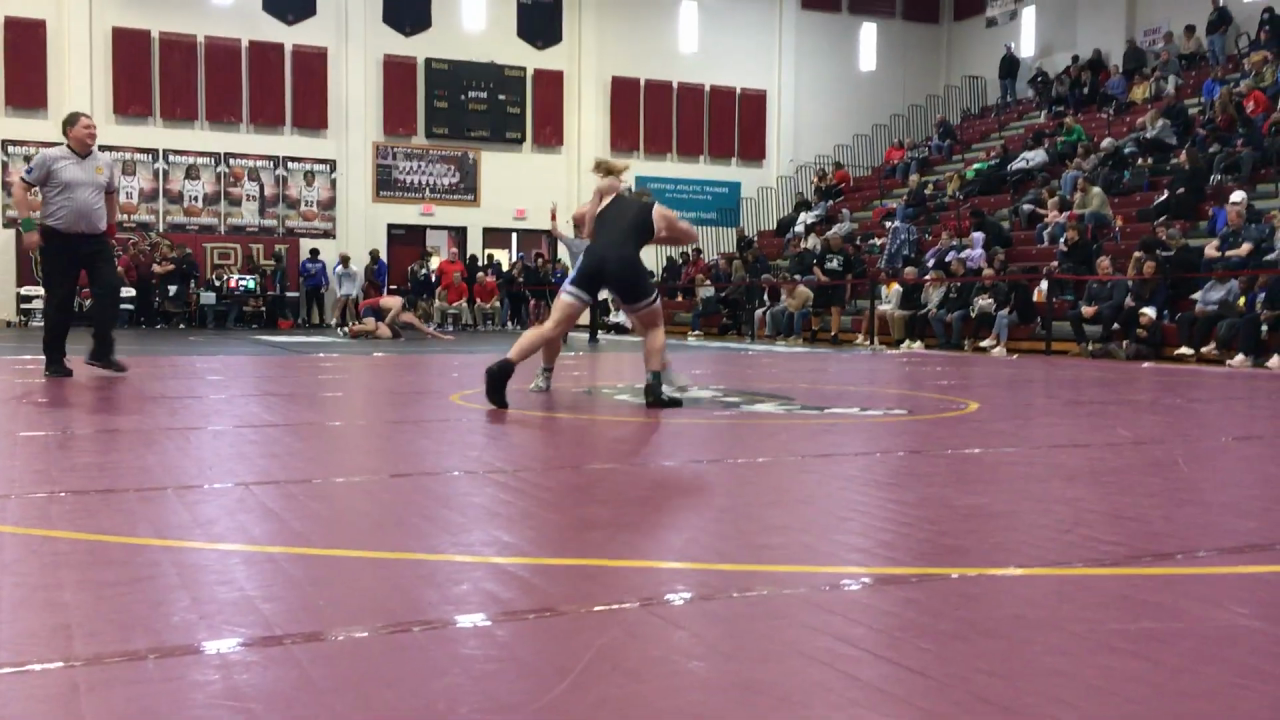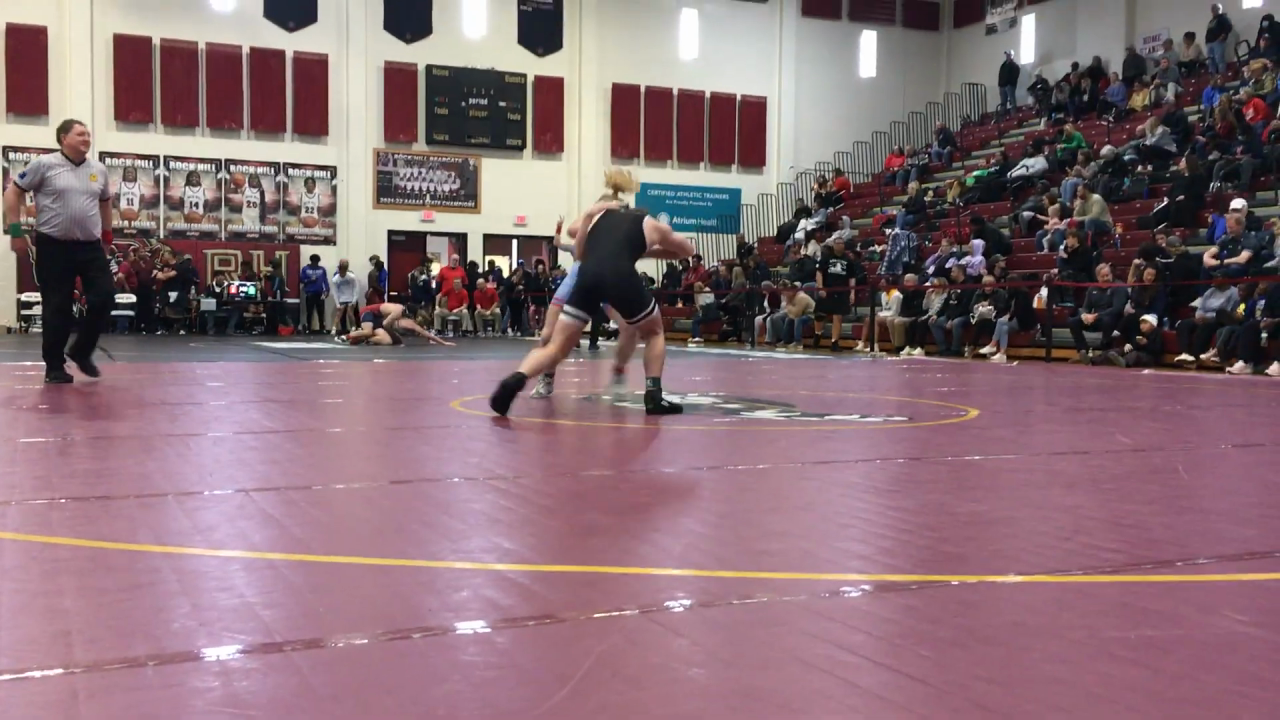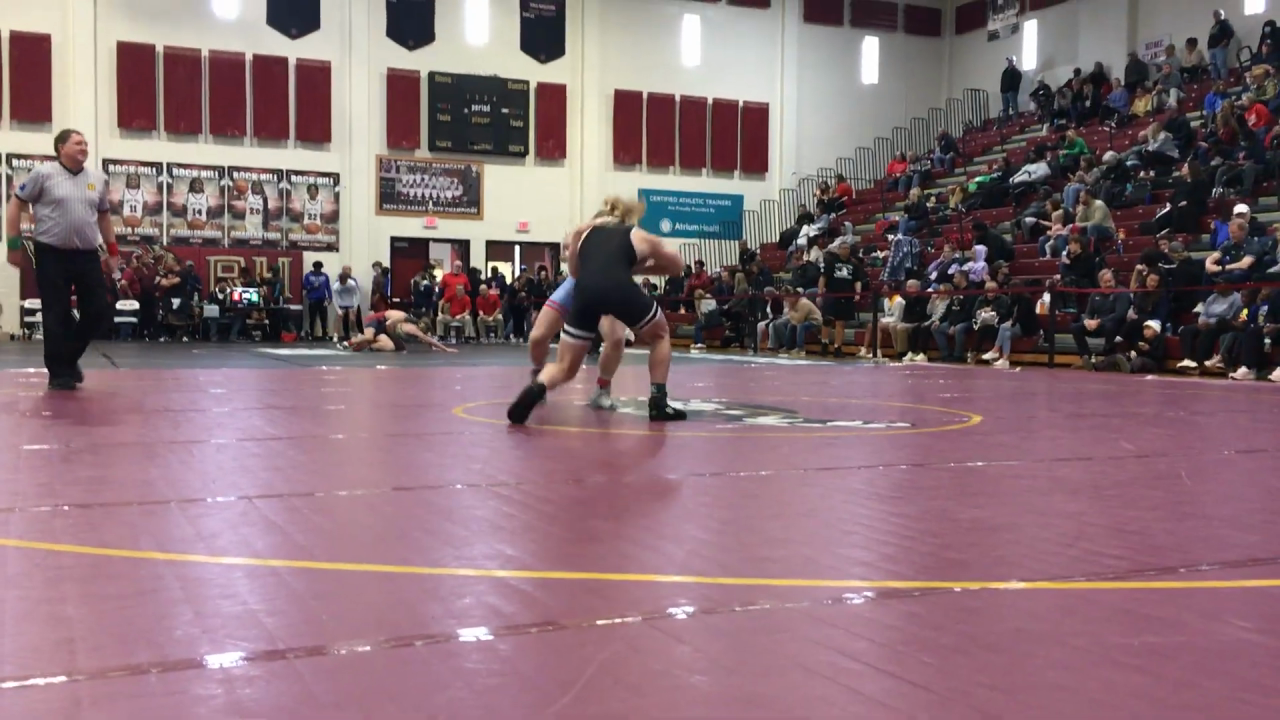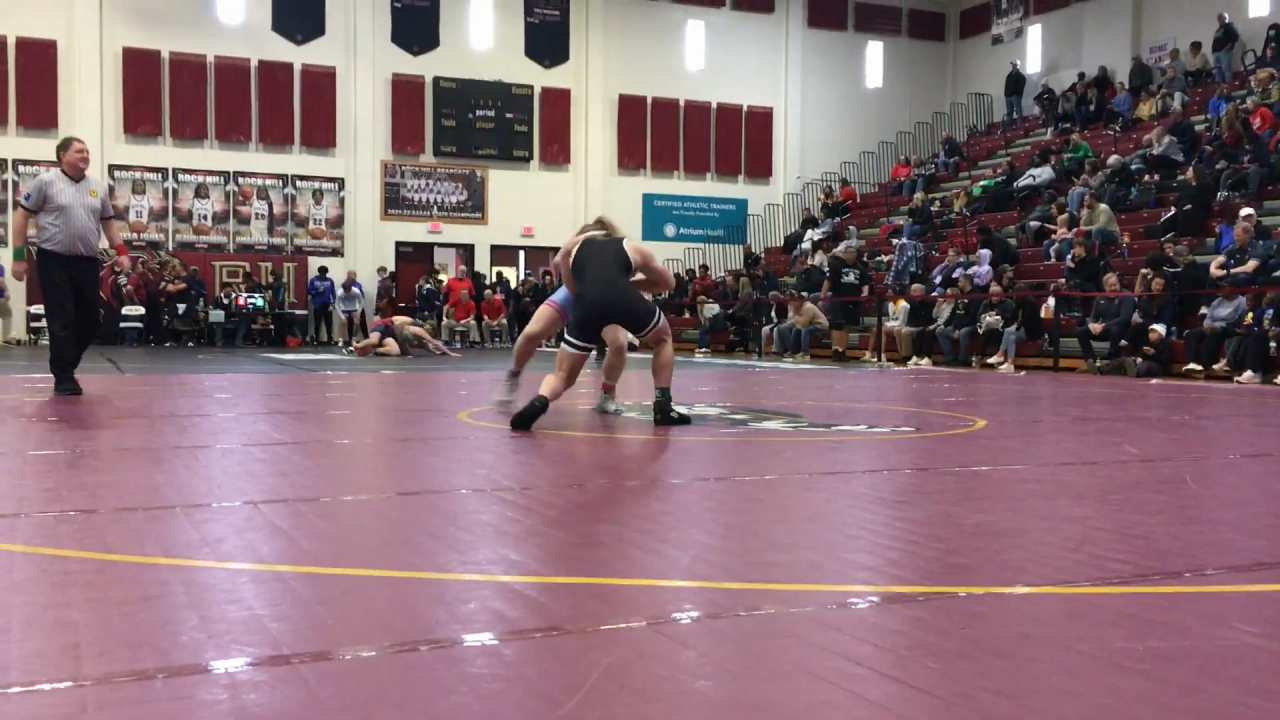
dt=0.1s
person 1, frame 1
left shoulder: (105, 162)
right shoulder: (49, 157)
left elbow: (111, 196)
right elbow: (20, 189)
left wrist: (110, 232)
right wrist: (28, 227)
left hip: (95, 239)
right hip: (56, 239)
left knee: (109, 291)
right knee: (60, 302)
left ankle: (102, 352)
right ankle: (54, 360)
person 1, frame 2
left shoulder: (99, 170)
right shoulder: (44, 164)
left elbow: (105, 204)
left wrist: (106, 238)
left hip: (89, 247)
right hip: (53, 246)
left knee: (103, 299)
right knee: (57, 308)
left ankle: (81, 353)
right ankle: (55, 366)
person 1, frame 3
left shoulder: (98, 179)
right shoulder: (43, 174)
left elbow: (104, 216)
right elbow: (16, 205)
left wrist: (113, 252)
right wrist: (15, 245)
left hip: (87, 255)
right hip: (52, 255)
left knee: (99, 310)
right knee: (58, 316)
left ankle: (70, 358)
right ankle: (58, 373)
person 1, frame 4
left shoulder: (98, 187)
right shoulder: (45, 182)
left elbow: (108, 221)
right elbow: (21, 216)
left wrist: (121, 252)
right wrist: (19, 256)
left hip: (88, 263)
right hip: (54, 261)
left knee: (89, 322)
right knee: (62, 322)
left ankle: (66, 369)
right ankle: (63, 379)
person 2, frame 1
left shoulder: (605, 198)
right shoulder: (657, 212)
right elbow: (691, 236)
left hip: (594, 260)
right hip: (624, 264)
left knee: (553, 327)
right knee: (654, 325)
left ankle: (505, 366)
right ankle: (654, 392)
person 2, frame 2
left shoulder: (597, 215)
right shoulder: (650, 225)
right elbow: (687, 251)
left hip: (588, 277)
right hip: (622, 277)
left knee: (556, 347)
right knee: (653, 333)
left ankle: (517, 379)
right ankle: (653, 397)
person 2, frame 3
left shoulder: (586, 232)
right shoulder: (640, 237)
right elbow: (677, 265)
left hip: (586, 291)
right hip: (620, 289)
left knee: (565, 367)
right knee: (660, 335)
left ankle: (537, 388)
right ankle: (658, 404)
person 2, frame 4
left shoulder: (575, 246)
right shoulder: (630, 248)
right elbow: (667, 282)
left hip: (587, 304)
right hip: (624, 300)
left knee: (563, 375)
right knee: (663, 339)
left ankle: (540, 402)
right ankle: (663, 408)
